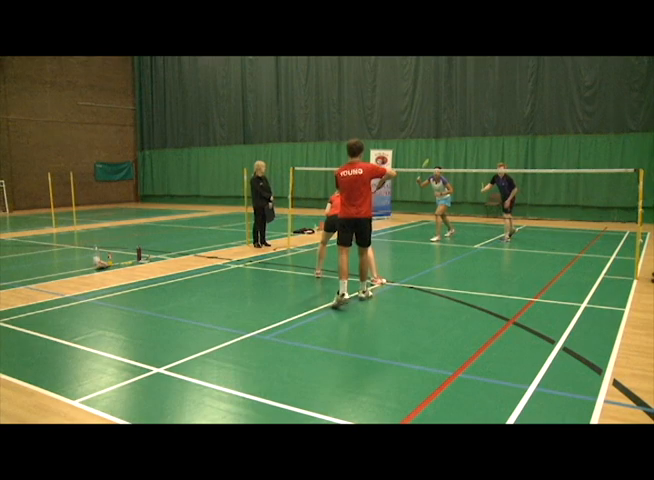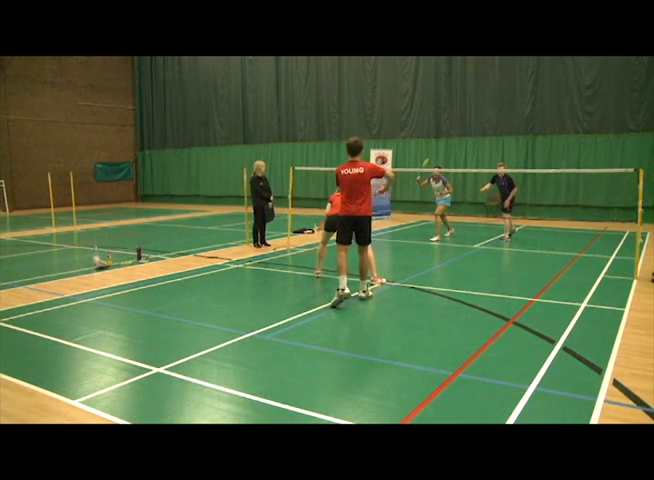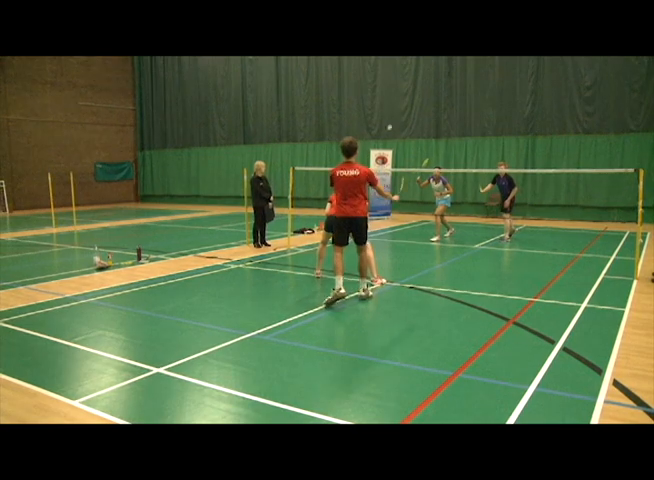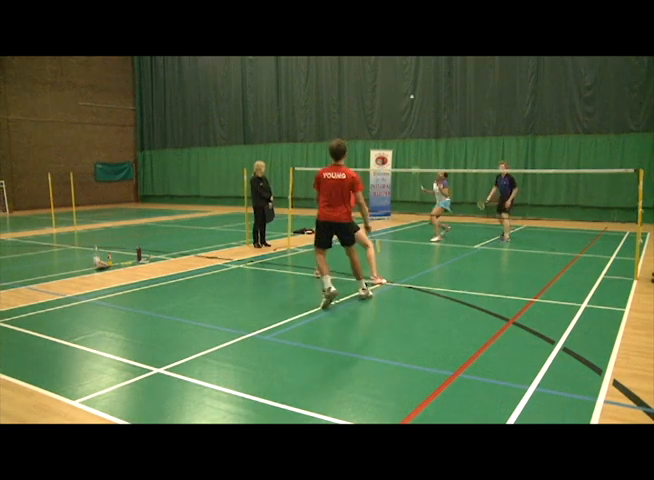
dt=0.2s
person 1, frame 1
left shoulder: (339, 173)
right shoulder: (368, 168)
right elbow: (392, 173)
right wrist: (380, 183)
left hip: (345, 217)
right hip: (363, 217)
left knee: (343, 253)
right knee: (363, 252)
left ankle: (342, 292)
right ankle: (363, 290)
person 1, frame 2
left shoulder: (340, 171)
right shoulder: (369, 168)
right elbow: (391, 176)
right wrist: (386, 187)
left hip: (345, 215)
right hip: (363, 215)
left knee: (342, 251)
right knee: (363, 251)
left ankle: (343, 288)
right ankle: (364, 289)
person 1, frame 3
left shoulder: (334, 172)
right shoulder: (365, 172)
right elbow: (380, 191)
right wrist: (392, 197)
left hip: (341, 216)
right hip: (359, 216)
left knee: (338, 252)
right knee: (362, 250)
left ankle: (339, 287)
right ankle: (364, 288)
person 1, frame 4
left shoulder: (321, 174)
right shoulder: (352, 175)
right elbow: (360, 202)
right wrist: (367, 223)
left hip: (324, 219)
right hip: (344, 220)
left knee: (320, 254)
right knee: (352, 252)
left ankle: (328, 287)
right ankle: (363, 289)
